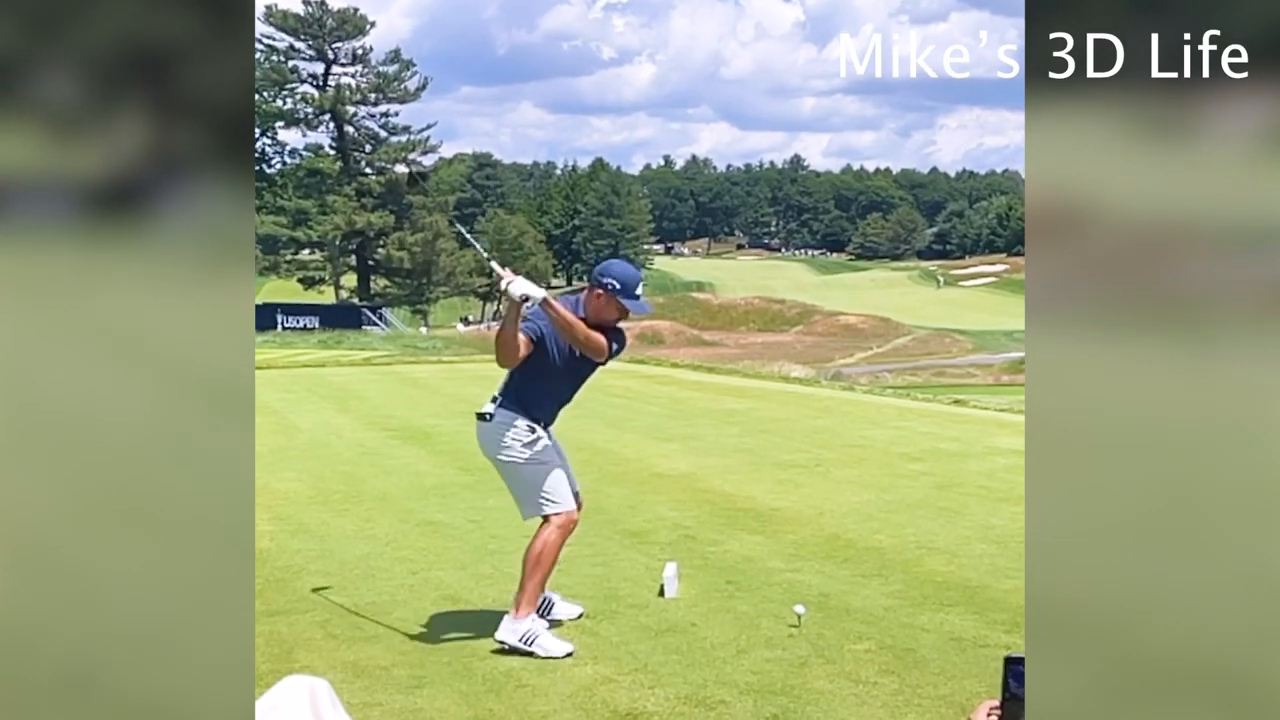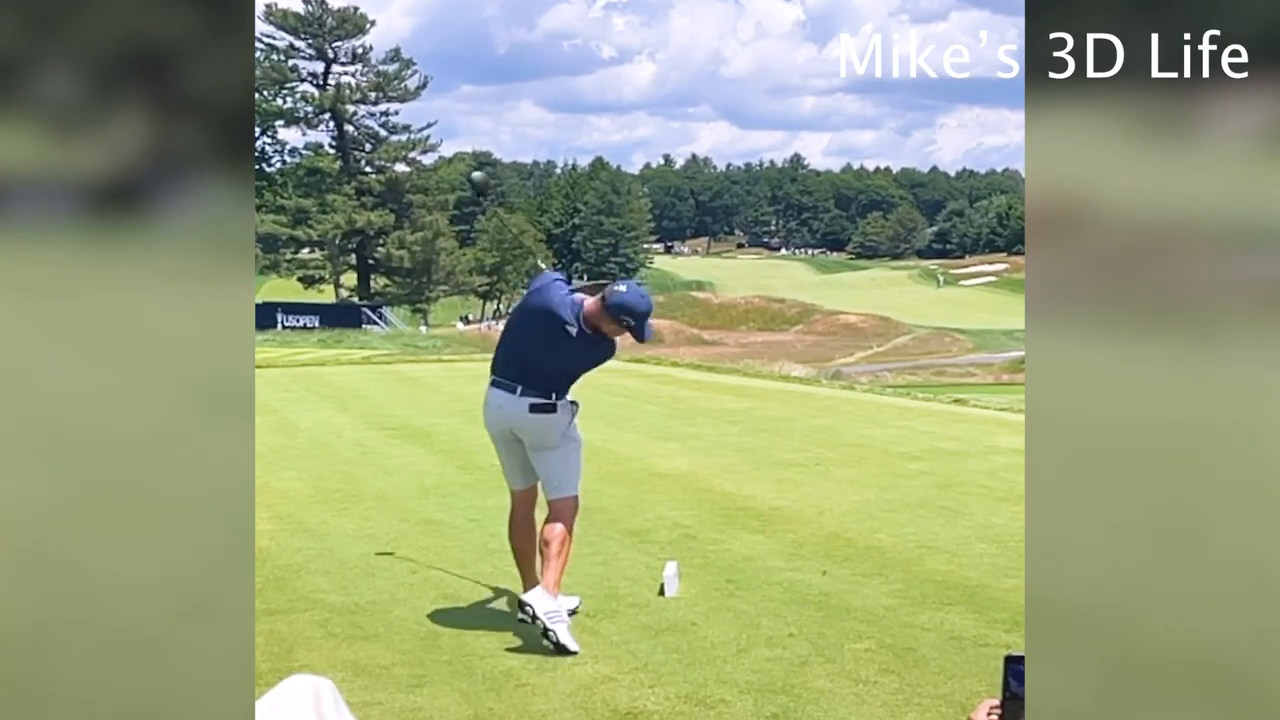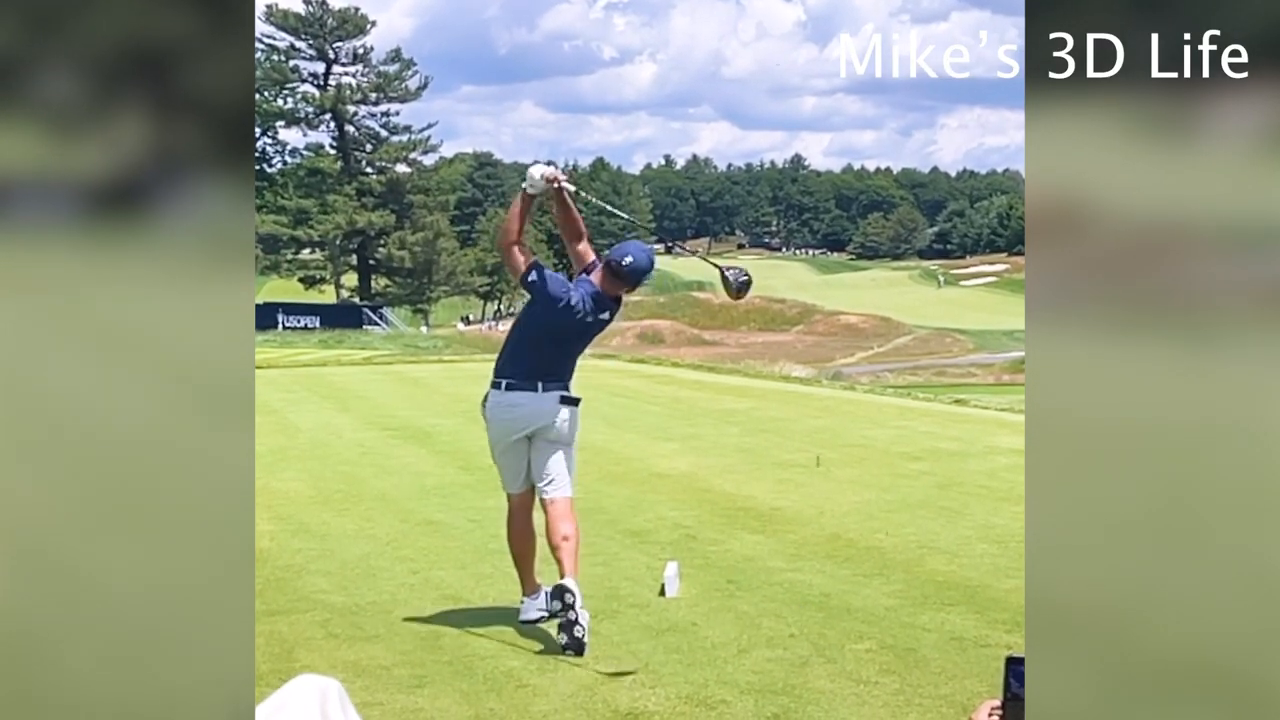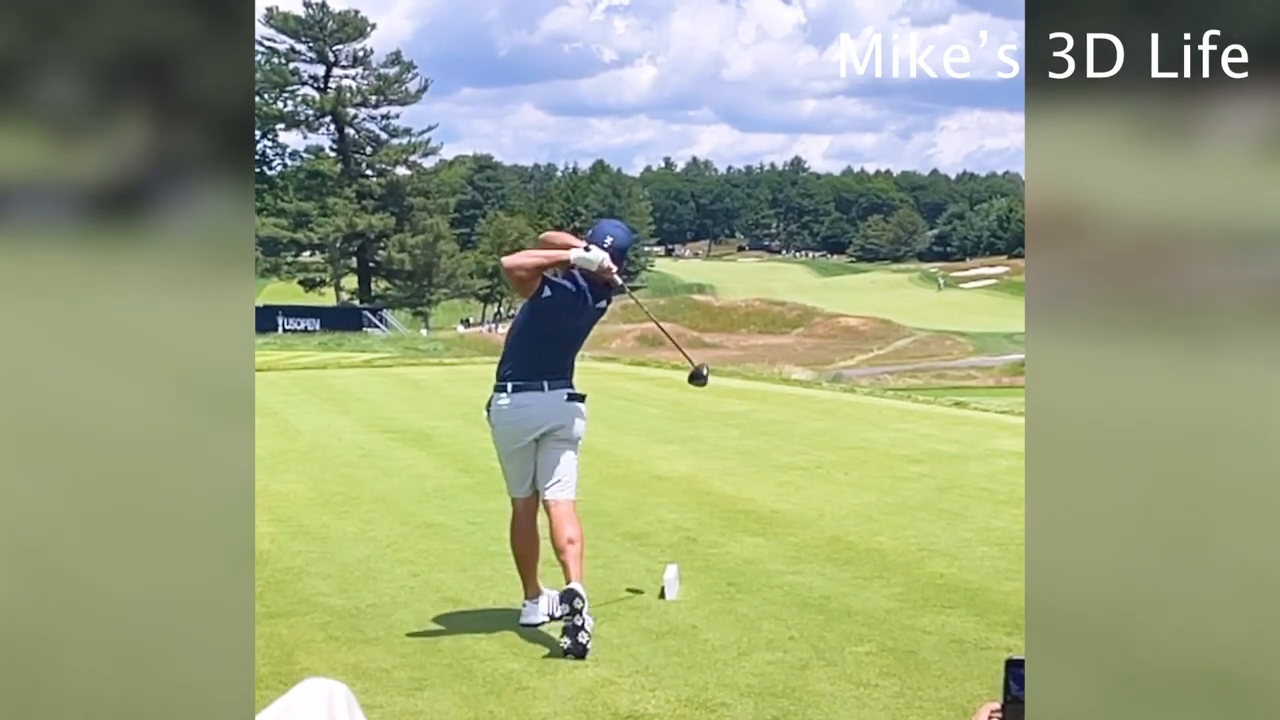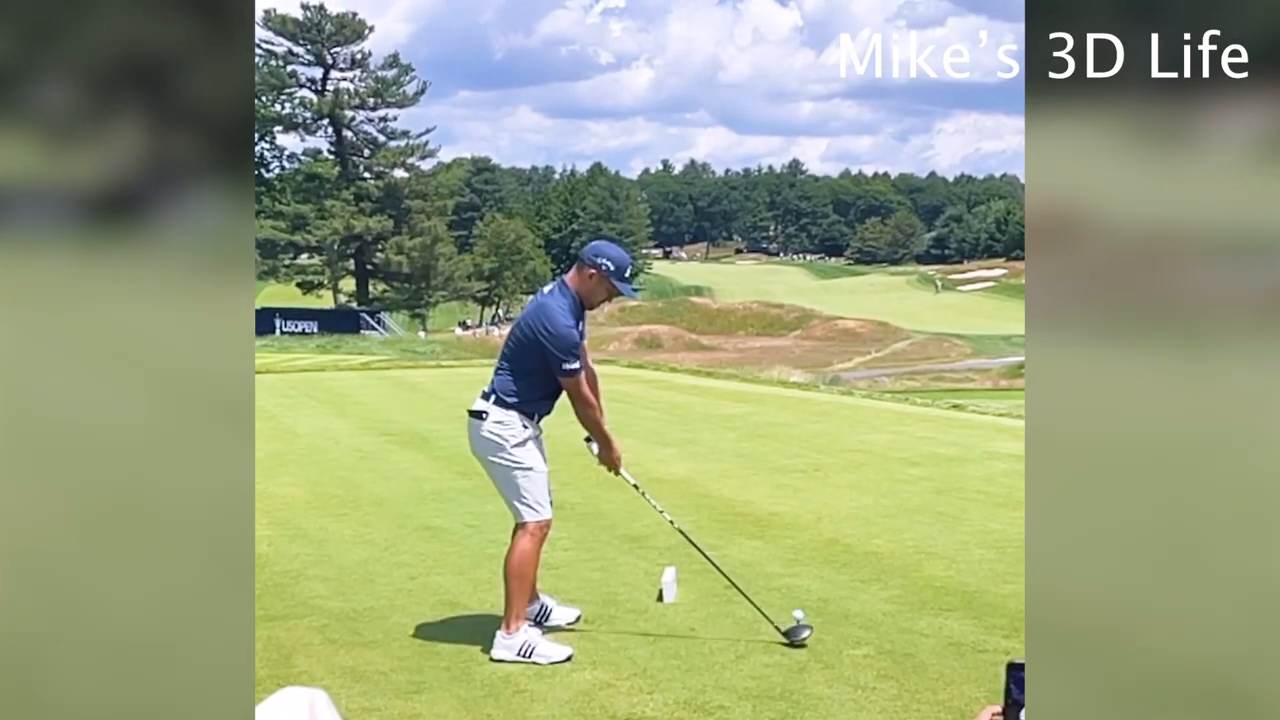
dt=0.2s
person 1, frame 1
left shoulder: (610, 338)
right shoulder: (543, 311)
left elbow: (587, 342)
right elbow: (507, 358)
left wrist: (545, 301)
right wrist: (515, 306)
left hip: (533, 429)
right hip: (511, 427)
left knee: (568, 508)
right knee: (560, 516)
left ankle: (535, 598)
right ankle: (519, 622)
person 1, frame 2
left shoulder: (548, 287)
right shoulder: (593, 346)
left hip: (499, 404)
right hip: (544, 413)
left knee: (522, 499)
right knee: (563, 506)
left ankle: (532, 593)
right ankle: (547, 595)
person 1, frame 3
left shoulder: (557, 294)
right shoulder: (608, 308)
left elbow: (508, 246)
right elbow: (579, 239)
left wrist: (529, 193)
right wrist: (559, 194)
left hip: (504, 403)
right hip: (553, 407)
left knee: (519, 503)
right knee: (558, 501)
left ankle: (532, 598)
right ankle: (567, 586)
person 1, frame 4
left shoulder: (559, 292)
right shoulder: (600, 294)
left elbow: (510, 265)
left wrist: (570, 253)
right wrist: (577, 252)
left hip: (512, 406)
right hip: (560, 406)
left knee: (524, 505)
right knee: (560, 503)
left ankle: (534, 600)
right ankle: (574, 592)
person 1, frame 5
left shoulder: (567, 303)
right shoulder: (557, 319)
left elbow: (586, 371)
right elbow: (580, 396)
left wrist: (602, 434)
right wrist: (606, 443)
left hip: (516, 422)
right hip: (504, 425)
left knee: (535, 514)
right knee: (535, 522)
left ankle: (530, 603)
right ankle: (512, 634)
